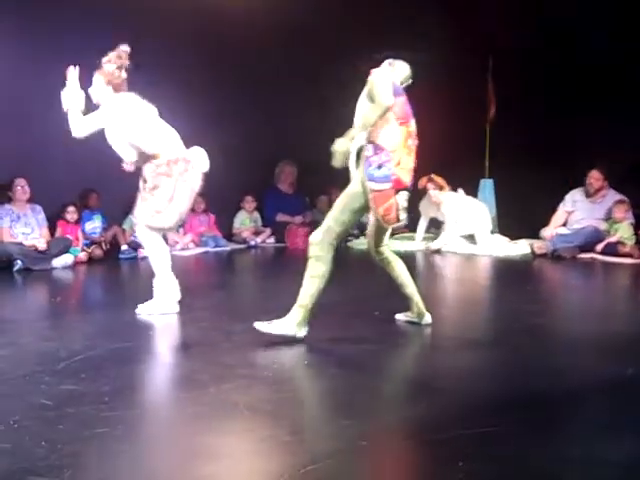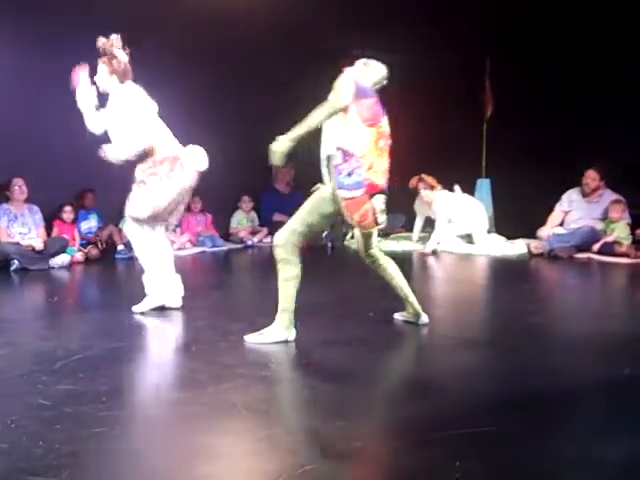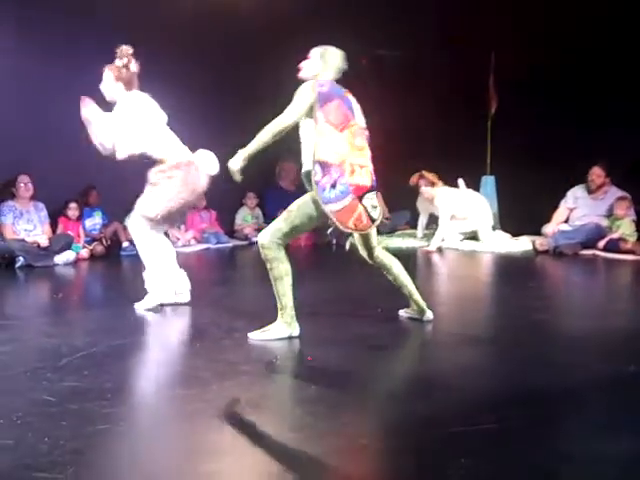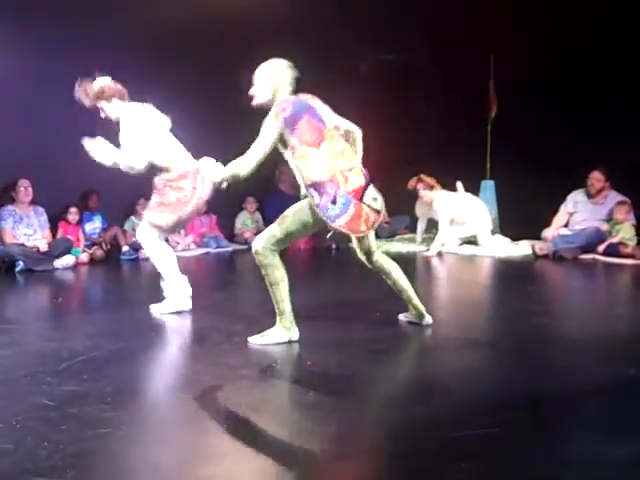
dt=0.2s
person 1, frame 1
left shoulder: (380, 82)
right shoulder: (401, 104)
left elbow: (385, 103)
left wrist: (349, 138)
left hip: (374, 173)
right hip: (392, 180)
left knee: (323, 239)
right knee: (378, 248)
left ankle: (297, 319)
right ankle: (419, 310)
person 1, frame 2
left shoulder: (348, 82)
right shoulder: (375, 108)
left elbow: (337, 103)
left wrist: (289, 138)
left hip: (348, 179)
right hip: (370, 185)
left knee: (287, 240)
right knee: (369, 251)
left ankle: (284, 325)
right ankle: (415, 310)
person 1, frame 3
left shoulder: (313, 88)
right shoulder: (346, 97)
left elbow: (285, 121)
left wrist: (243, 155)
left knee: (270, 239)
right knee: (371, 251)
left ankle: (286, 321)
right ankle: (419, 306)
person 1, frame 4
left shoulder: (278, 115)
right shoulder: (311, 103)
left elbow: (247, 165)
right elbow: (354, 132)
left wrist: (221, 174)
left hip: (329, 197)
right hip: (353, 189)
left knee: (264, 246)
right knee: (370, 254)
left ankle: (285, 326)
right ankle: (418, 311)
person 2, frame 1
left shoulder: (118, 107)
right shoulder: (116, 107)
left hip: (172, 169)
right hip: (164, 169)
left knee: (149, 232)
right knee: (147, 231)
left ankle: (167, 297)
right ankle: (166, 294)
person 2, frame 2
left shoulder: (125, 97)
right shoulder: (119, 98)
left elbow: (145, 136)
right elbow: (97, 126)
left wrist: (119, 152)
right wrist: (83, 91)
left hip: (167, 166)
right hip: (163, 166)
left knee: (136, 226)
right knee: (152, 229)
left ankle: (159, 289)
right ankle: (170, 292)
person 2, frame 3
left shoulder: (133, 105)
right shoulder: (125, 107)
left hip: (177, 171)
right hip: (175, 170)
left knee: (138, 224)
right knee: (152, 229)
left ankle: (159, 288)
right ankle: (177, 288)
person 2, frame 4
left shoulder: (132, 120)
right shoulder: (139, 112)
left elbow: (136, 163)
left wrist: (104, 150)
left hip: (182, 179)
right hip: (178, 177)
left knee: (148, 234)
right knee: (154, 238)
left ankle: (177, 295)
right ankle: (179, 294)
